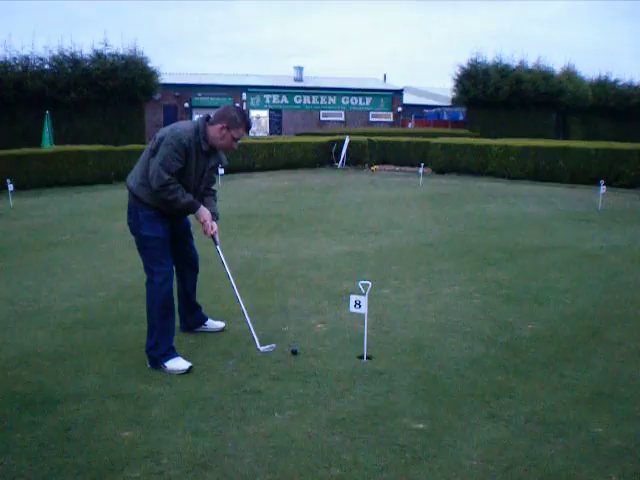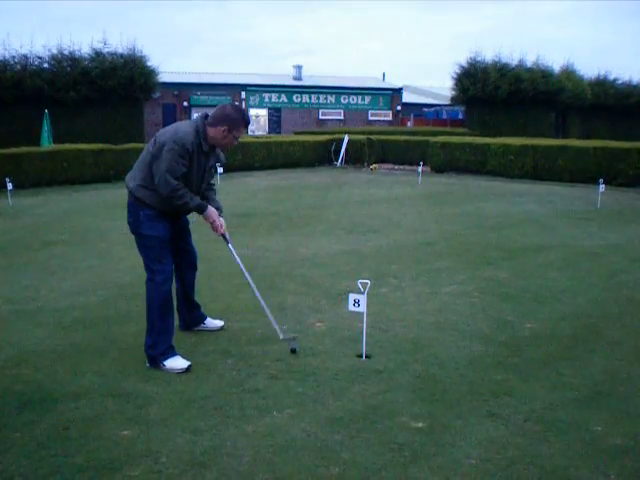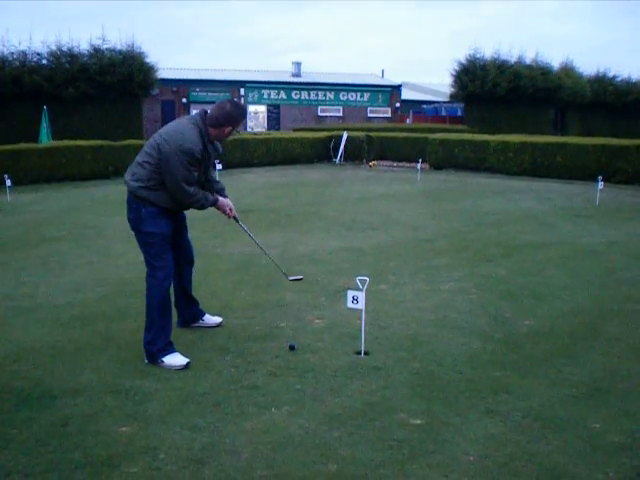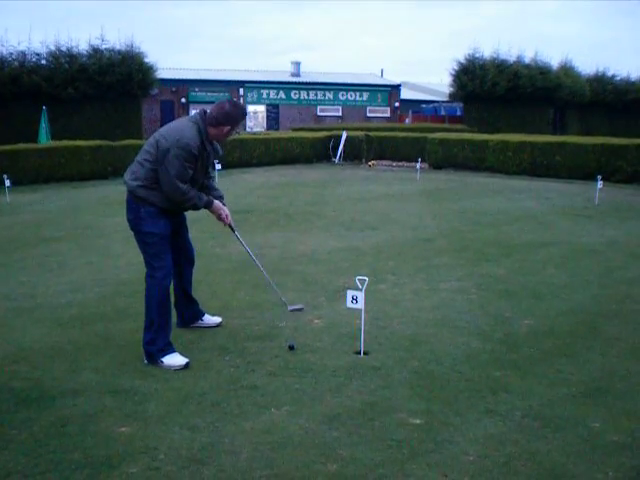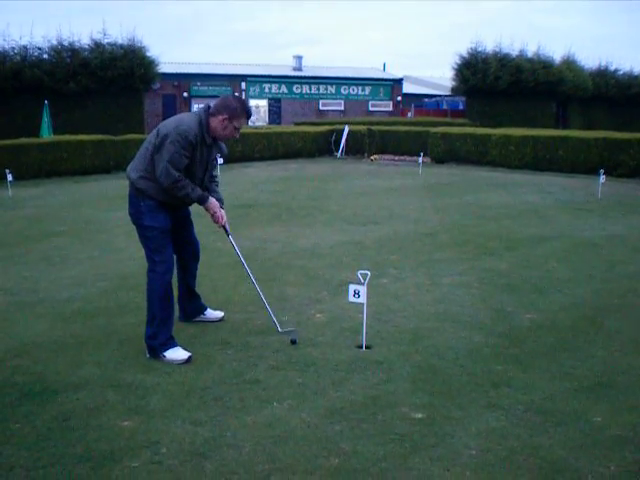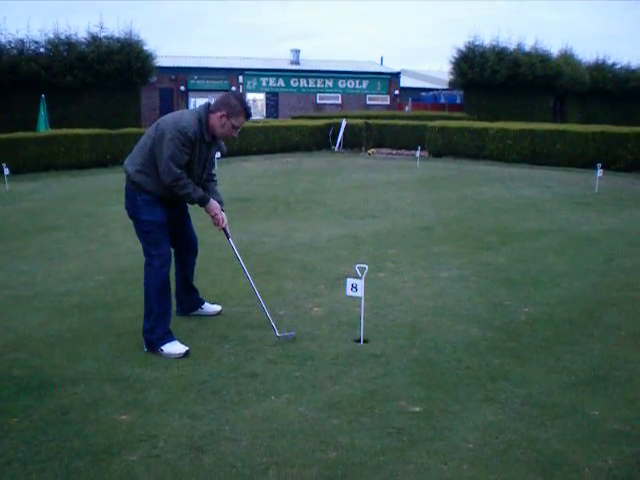
dt=0.3s
person 1, frame 1
left shoulder: (214, 151)
right shoulder: (178, 136)
left elbow: (207, 190)
right elbow: (161, 182)
left wrist: (211, 217)
right wrist: (196, 208)
left hip: (175, 211)
right hip: (148, 211)
left knee: (189, 264)
right knee: (161, 277)
left ankle: (192, 319)
right ankle: (160, 353)
person 1, frame 2
left shoulder: (210, 147)
right shoulder: (180, 138)
left elbow: (206, 185)
right elbow: (168, 186)
left wrist: (215, 213)
right wrist: (203, 209)
left hip: (174, 210)
right hip: (148, 210)
left knee: (187, 262)
right knee: (161, 276)
left ankle: (191, 318)
right ankle: (159, 352)
person 1, frame 3
left shoulder: (202, 132)
right shoulder: (185, 143)
left elbow: (205, 173)
right elbow: (185, 191)
left wrist: (222, 195)
right wrist: (215, 202)
left hip: (169, 203)
right hip: (147, 206)
left knee: (184, 259)
right knee: (162, 272)
left ankle: (189, 314)
right ankle: (158, 349)
person 1, frame 4
left shoulder: (202, 135)
right shoulder: (184, 140)
left elbow: (204, 177)
right elbow: (176, 188)
left wrist: (219, 201)
right wrist: (209, 204)
left hip: (168, 204)
right hip: (147, 206)
left knee: (184, 259)
right knee: (161, 272)
left ankle: (189, 314)
right ankle: (156, 349)
person 1, frame 5
left shoulder: (211, 137)
right shoulder: (183, 130)
left elbow: (208, 177)
right elbow: (169, 177)
left wrist: (218, 205)
right wrist: (204, 199)
left hip: (174, 201)
right hip: (149, 201)
left knee: (189, 253)
right knee: (162, 266)
left ankle: (191, 309)
right ankle: (159, 343)
person 1, frame 6
left shoulder: (211, 135)
right shoulder: (181, 127)
left elbow: (207, 177)
right elbow: (172, 175)
left wrist: (218, 207)
right wrist: (204, 201)
left hip: (171, 196)
right hip: (145, 195)
left knee: (187, 246)
right knee: (159, 260)
left ankle: (189, 303)
right ankle: (157, 337)
